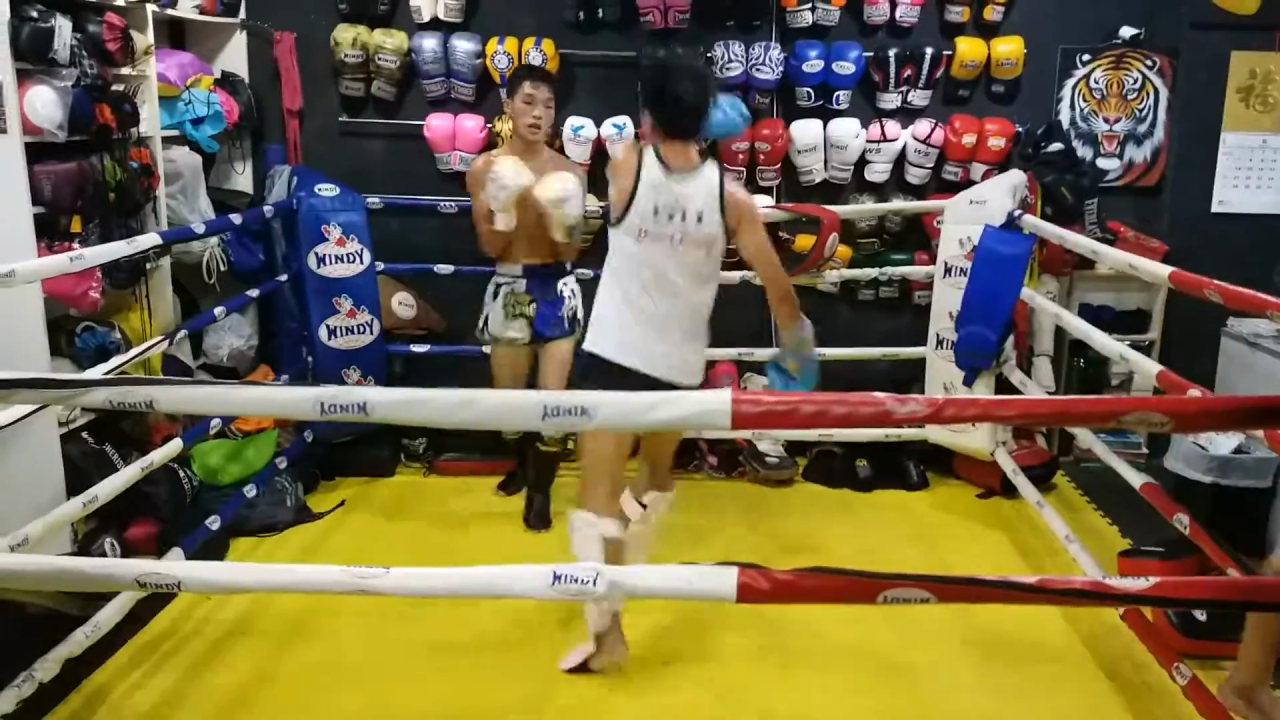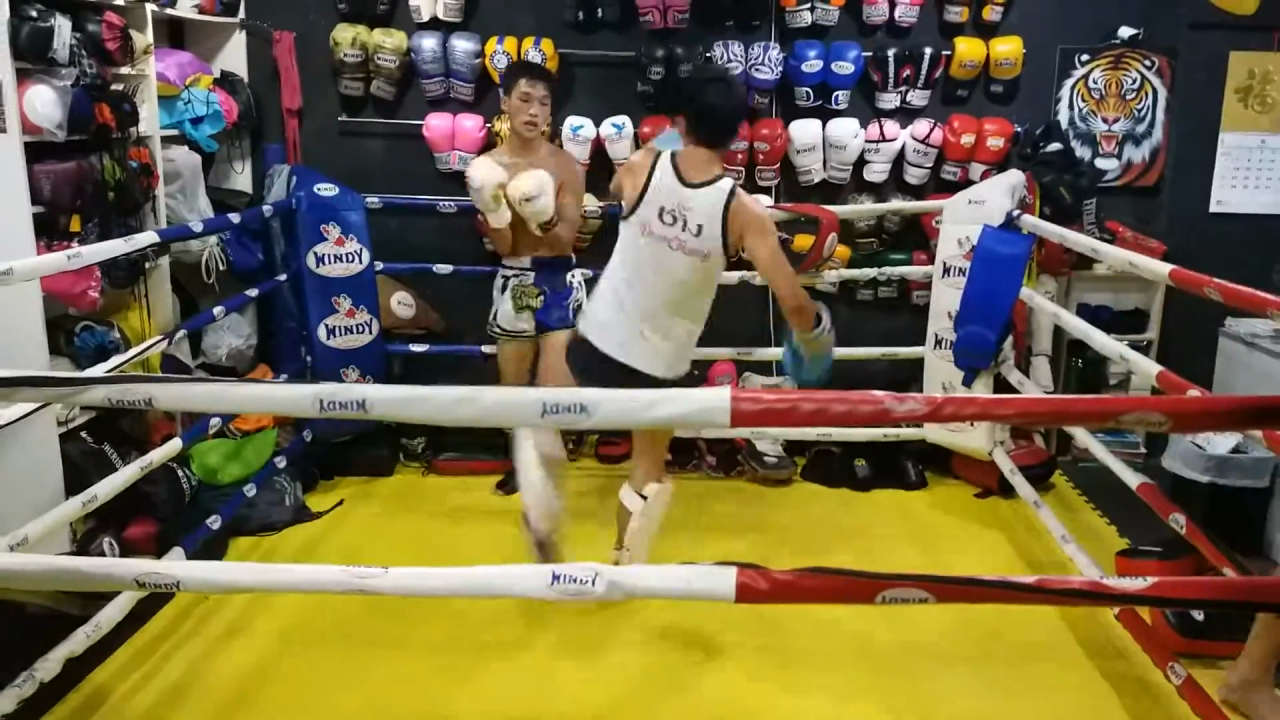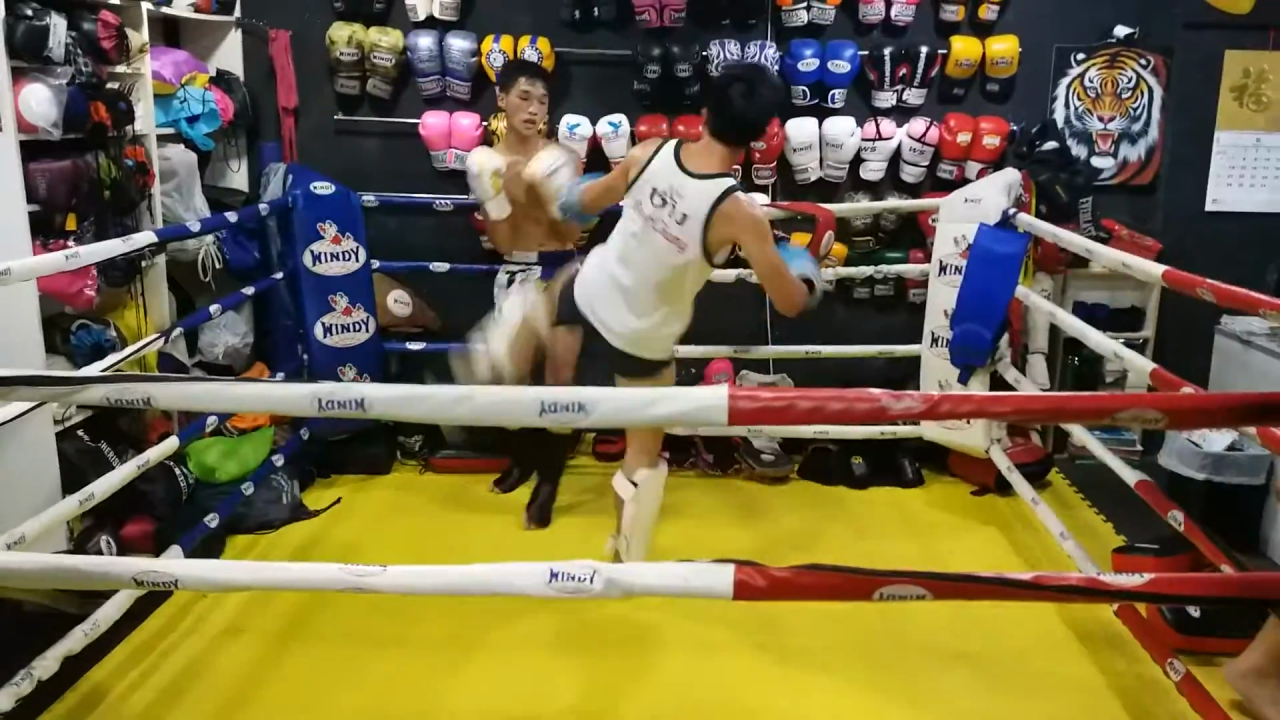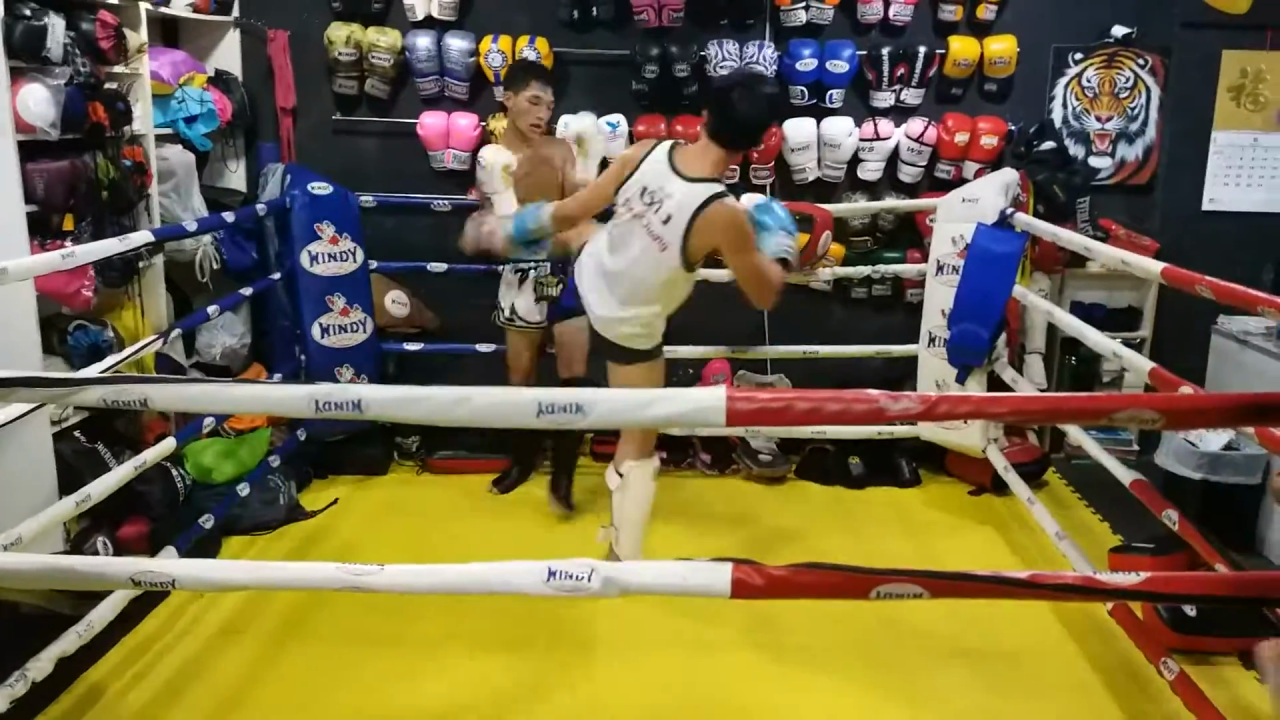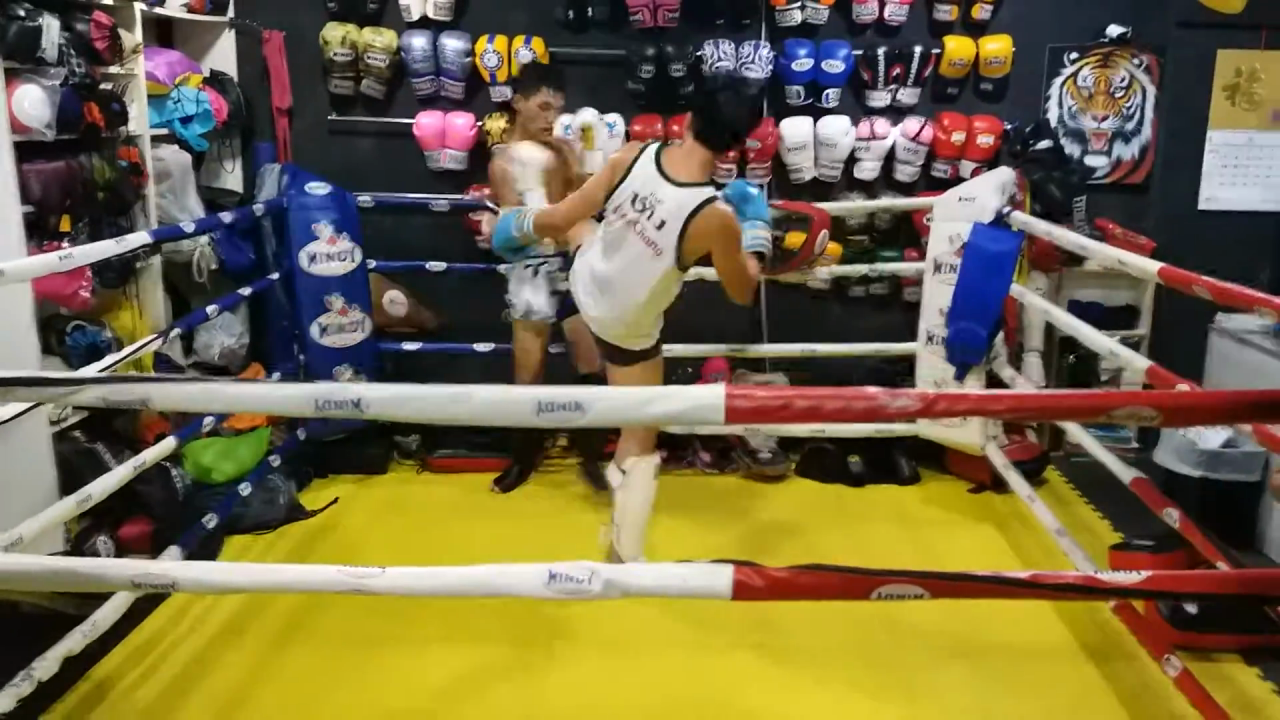
dt=0.1s
person 1, frame 1
left shoulder: (626, 166)
right shoulder: (731, 198)
right elbow: (778, 287)
left wrist: (656, 135)
right wrist: (797, 346)
left hip: (611, 354)
right hip: (677, 368)
left knee: (597, 495)
right knee: (655, 478)
left ankle: (605, 631)
right ankle: (623, 590)
person 1, frame 2
left shoulder: (644, 167)
right shoulder: (745, 214)
right elbow: (795, 304)
right wrist: (815, 337)
left hip: (597, 338)
right hip: (658, 362)
left knee: (542, 427)
right knee: (650, 466)
left ankle: (542, 522)
right ankle: (630, 569)
person 1, frame 3
left shoulder: (650, 153)
right shoulder: (740, 213)
left elbow: (592, 199)
right elbow: (790, 301)
left wrist: (571, 194)
right wrist: (803, 272)
left hip: (591, 294)
right hip: (644, 339)
right knee: (644, 453)
right ankle: (629, 565)
person 1, frame 4
left shoulder: (642, 154)
right shoulder: (727, 216)
left elbow: (573, 211)
right elbow: (762, 296)
left wrist: (532, 223)
right wrist: (778, 244)
left hip: (589, 279)
right hip: (632, 331)
left knee: (572, 231)
right knee: (637, 445)
left ankle: (493, 233)
right ankle: (625, 559)
person 1, frame 5
left shoulder: (628, 157)
right shoulder: (717, 218)
left elbow: (562, 218)
right elbow: (741, 293)
left wrist: (522, 230)
right wrist: (755, 236)
left hip: (585, 284)
right hip: (628, 330)
right knee: (638, 443)
right ankle: (627, 560)
person 2, frame 1
left shoulder: (568, 172)
right shoulder: (484, 169)
left elbow: (569, 253)
right elbow: (491, 247)
left wrist: (564, 224)
right wrist: (502, 210)
left hip: (554, 289)
right hip: (507, 289)
left ankle: (539, 489)
right ankle: (524, 464)
person 2, frame 2
left shoulder: (566, 163)
right shoulder: (485, 165)
left elbow: (570, 241)
right elbow: (498, 244)
left wrist: (546, 218)
right wrist: (495, 209)
left hip: (560, 280)
right hip: (513, 282)
left knee: (554, 391)
right knee: (513, 390)
person 2, frame 3
right shoulder: (486, 165)
left elbow: (572, 233)
right elbow: (500, 241)
right wrist: (494, 200)
left hip: (560, 272)
right hip: (516, 279)
left ankle: (548, 480)
right ankle: (523, 460)
person 2, frame 4
left shoulder: (561, 151)
right shoulder: (493, 160)
left wrist: (570, 168)
right wrist: (502, 198)
left hip: (568, 269)
right hip: (524, 275)
left knee: (574, 375)
right knee: (521, 377)
left ankle: (562, 472)
right ankle: (524, 457)
person 2, frame 5
left shoulder: (564, 151)
right shoulder: (504, 162)
left wrist: (583, 160)
right wrist: (531, 195)
right hip: (533, 270)
left knee: (591, 366)
right knee: (527, 375)
left ankle: (592, 454)
right ankle: (525, 454)
